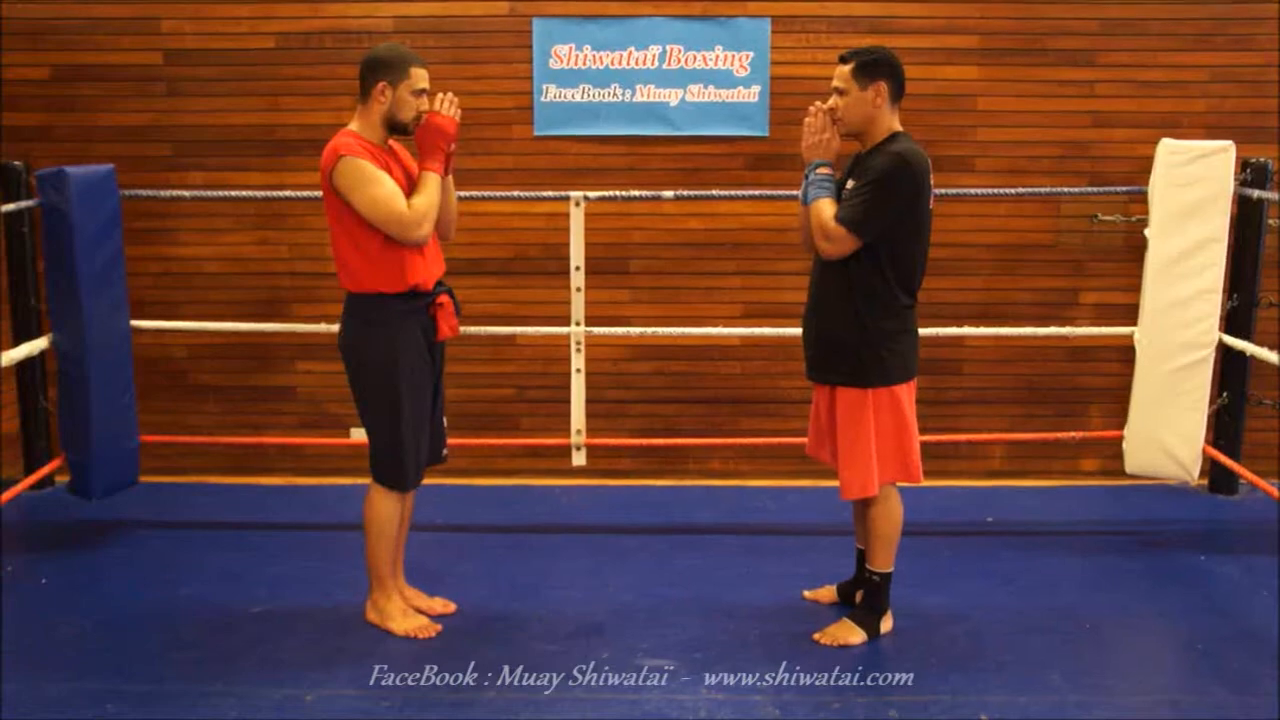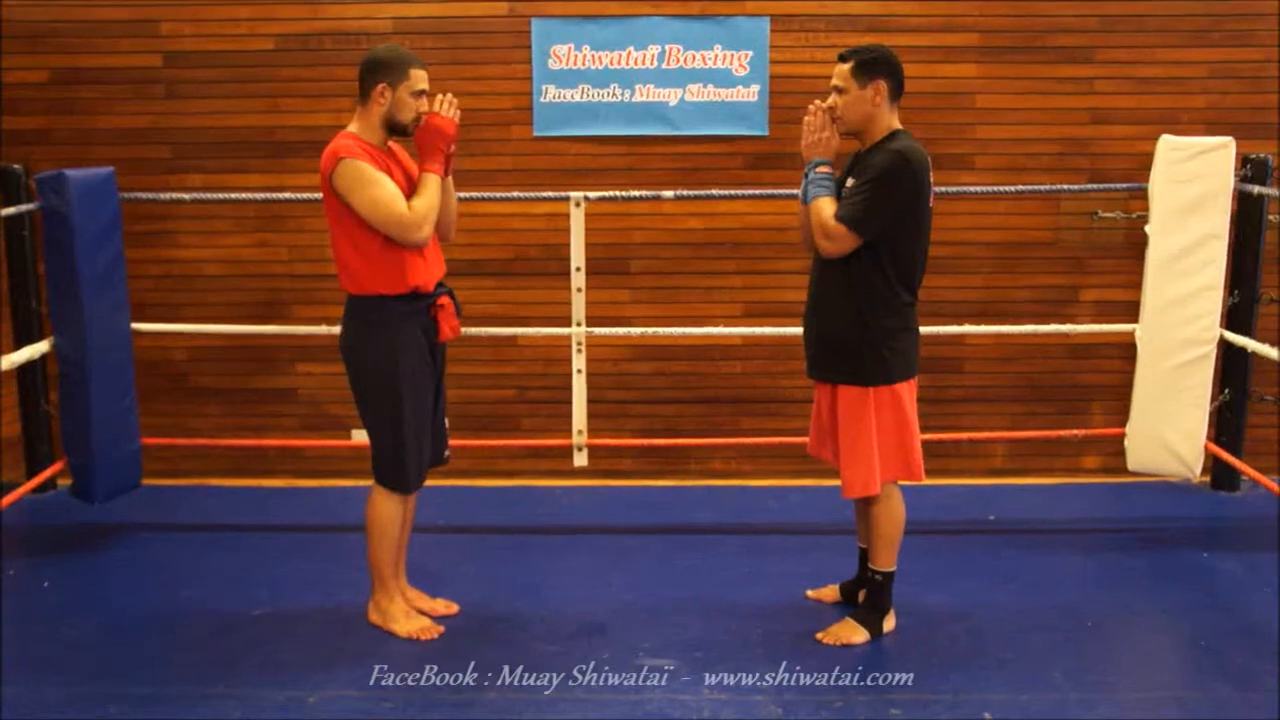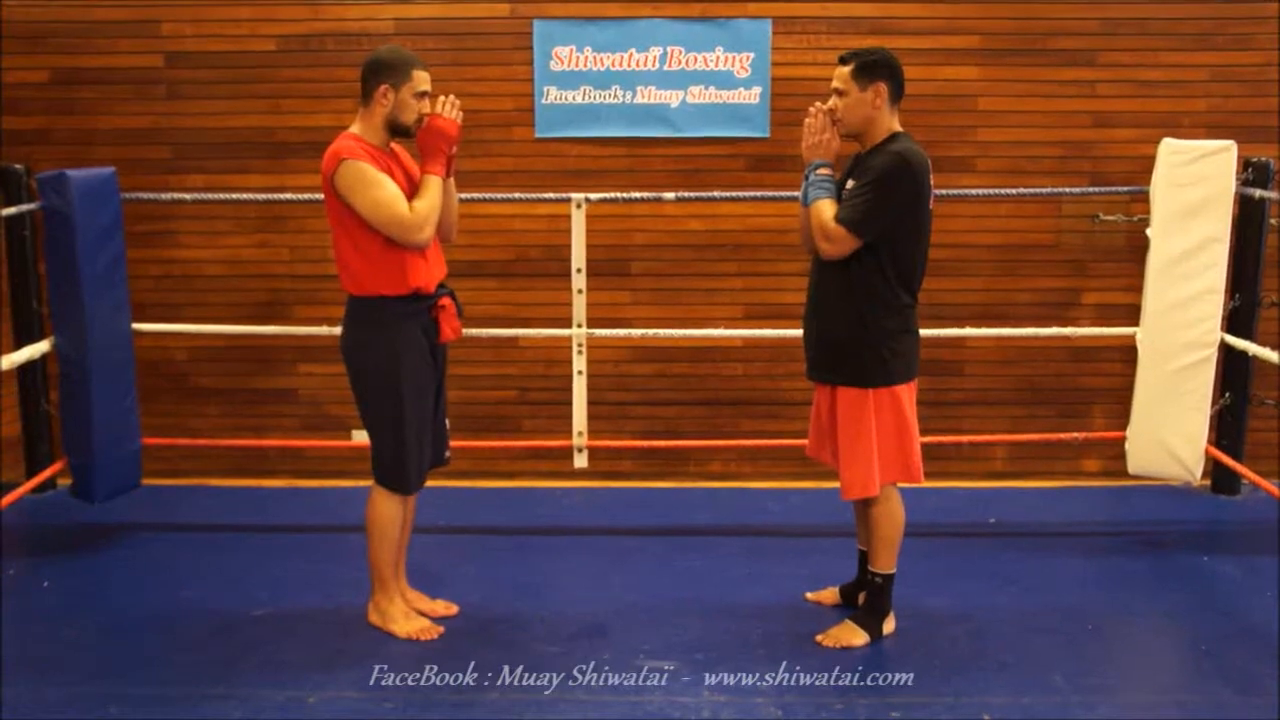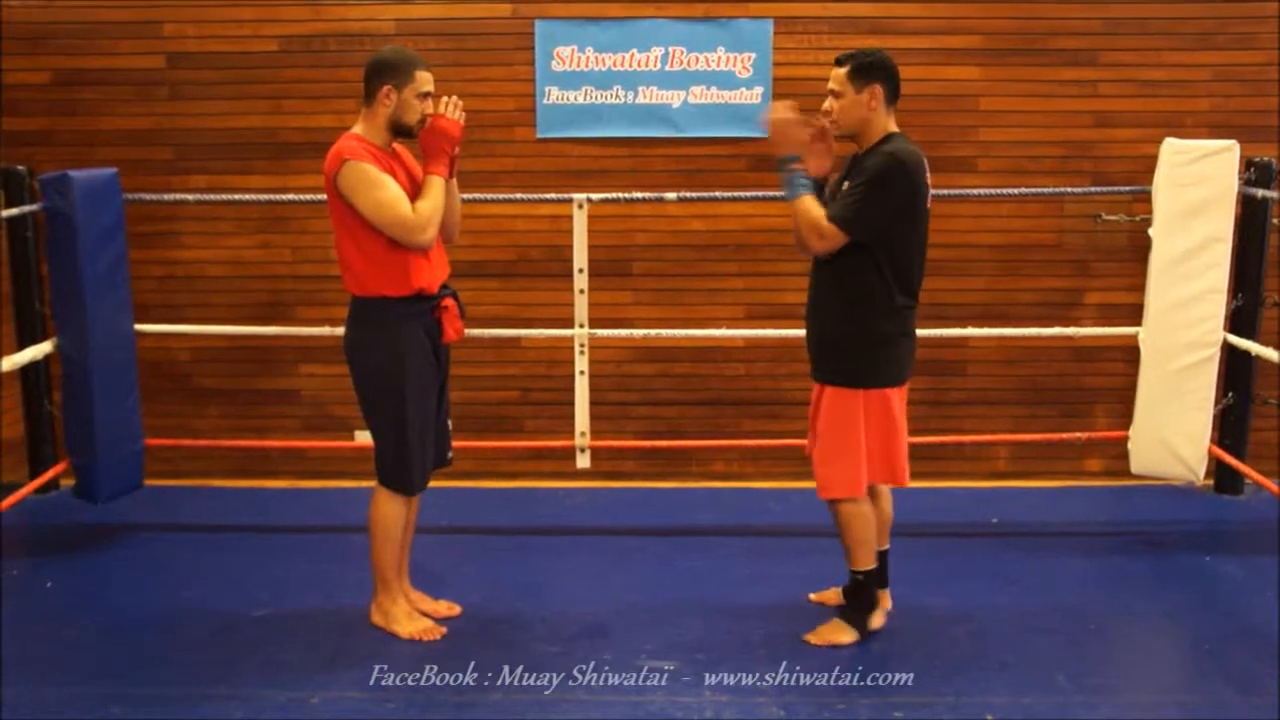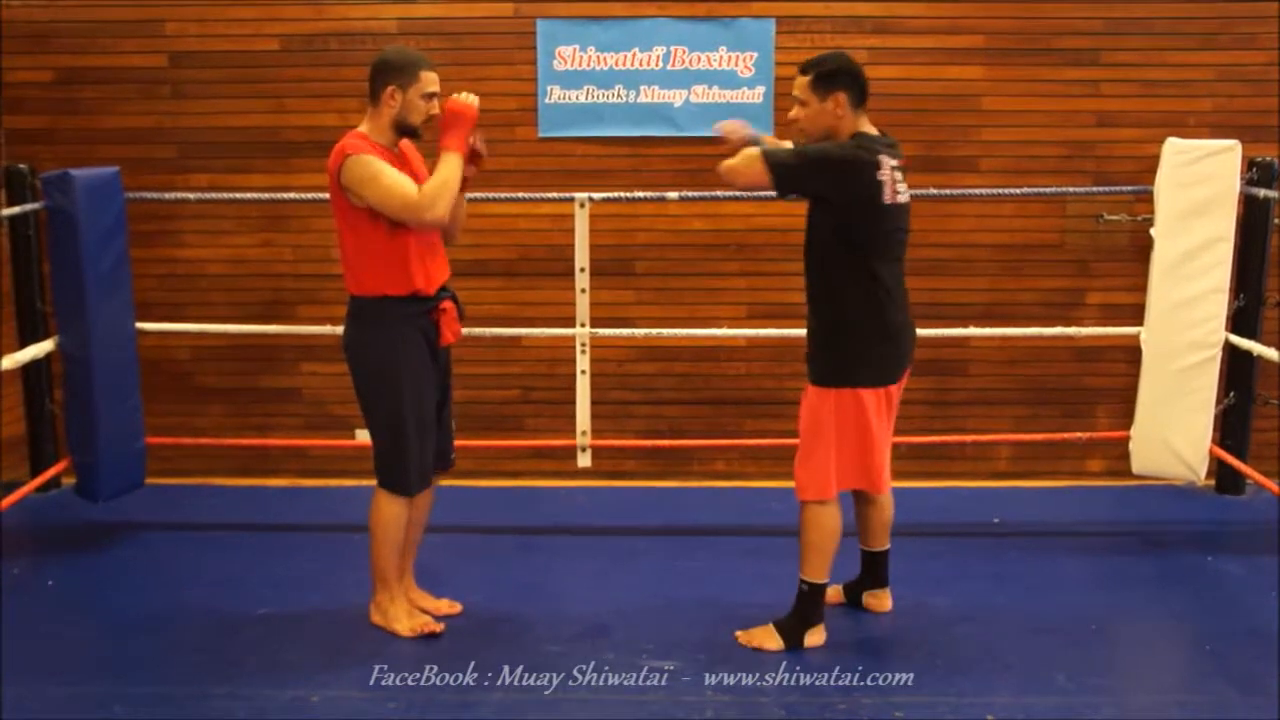
dt=0.3s
person 1, frame 1
left shoulder: (899, 163)
right shoulder: (865, 162)
left elbow: (832, 240)
right elbow: (811, 239)
left wrist: (819, 166)
right wrist: (816, 165)
left hip: (874, 354)
right hip: (845, 347)
left knee: (876, 480)
right knee: (858, 475)
left ankle: (874, 609)
right ankle: (861, 580)
person 1, frame 2
left shoulder: (899, 162)
right shoulder: (866, 160)
left elbow: (832, 239)
right elbow: (811, 237)
left wrist: (819, 166)
right wrist: (816, 164)
left hip: (876, 352)
right hip: (847, 346)
left knee: (878, 478)
right knee: (860, 474)
left ankle: (878, 607)
right ankle: (864, 580)
person 1, frame 3
left shoulder: (899, 163)
right shoulder: (864, 162)
left elbow: (832, 241)
right elbow: (810, 241)
left wrist: (819, 168)
right wrist: (817, 166)
left hip: (875, 353)
right hip: (845, 347)
left knee: (877, 480)
right knee: (859, 476)
left ankle: (878, 609)
right ankle: (864, 582)
person 1, frame 4
left shoulder: (894, 164)
right shoulder: (866, 162)
left elbow: (820, 238)
right elbow: (814, 238)
left wrist: (793, 164)
right wrist: (815, 171)
left hip: (869, 354)
right hip: (848, 347)
left knee: (848, 481)
right knee: (863, 478)
left ankle: (863, 606)
right ankle: (872, 584)
person 1, frame 5
left shoulder: (843, 162)
right shoulder: (876, 155)
left elbow: (739, 172)
right elbow: (789, 160)
left wrist: (749, 144)
right wrist: (748, 139)
left hip: (850, 356)
right hip: (883, 344)
left knee: (820, 483)
right knee: (866, 474)
left ankle: (805, 619)
right ankle: (872, 584)
person 2, frame 1
left shoulder: (394, 150)
right shoulder: (350, 157)
left elbow: (444, 228)
right elbow: (413, 228)
left wrist: (441, 156)
right wrist: (433, 155)
left hip: (417, 316)
right hip: (382, 322)
left knee: (412, 462)
right knee: (393, 468)
left ankle: (396, 583)
right ankle: (380, 599)
person 2, frame 2
left shoulder: (393, 152)
right shoulder: (349, 159)
left elbow: (443, 230)
right elbow: (413, 230)
left wrist: (441, 157)
right wrist: (431, 158)
left hip: (419, 317)
right hip: (384, 324)
left knee: (415, 464)
right knee: (396, 469)
left ankle: (399, 584)
right ankle: (383, 601)
person 2, frame 3
left shoulder: (396, 152)
right shoulder: (351, 161)
left elbow: (445, 231)
right elbow: (415, 231)
left wrist: (443, 160)
right wrist: (433, 158)
left hip: (419, 319)
right hip: (385, 325)
left knee: (415, 465)
right knee: (396, 470)
left ankle: (399, 585)
right ankle: (383, 601)
person 2, frame 4
left shoulder: (399, 153)
right shoulder: (354, 161)
left elbow: (447, 233)
right elbow: (418, 232)
left wrist: (446, 159)
right wrist: (436, 159)
left hip: (423, 319)
right hip: (388, 326)
left knee: (418, 465)
right knee: (400, 471)
left ankle: (401, 586)
right ankle: (385, 602)
person 2, frame 5
left shoulder: (405, 152)
right shoulder: (358, 158)
left elbow: (448, 228)
right elbow: (429, 211)
left wrist: (461, 162)
right wrist: (453, 140)
left hip: (426, 320)
right hip: (386, 326)
left knee: (429, 465)
right knee: (403, 473)
left ankle: (402, 580)
right ankle: (386, 600)
